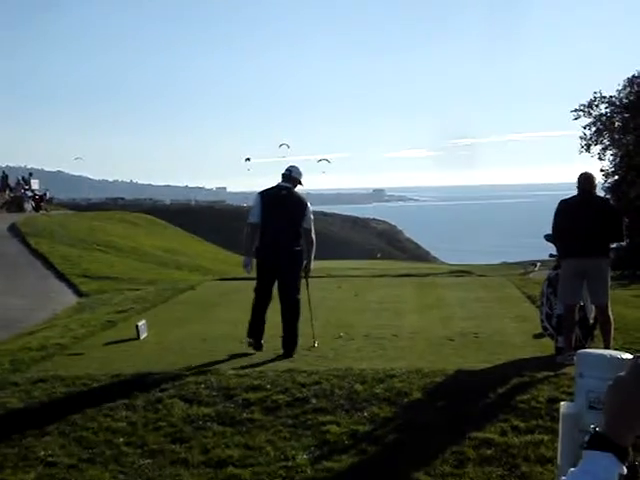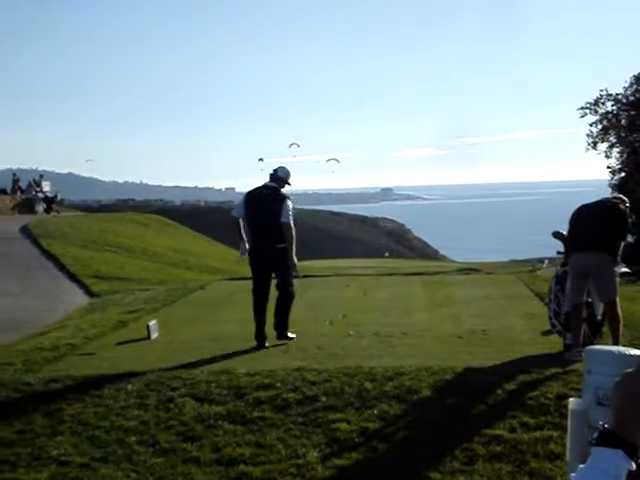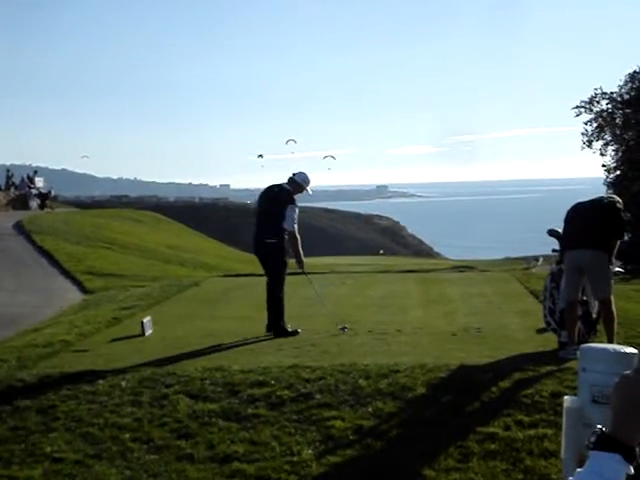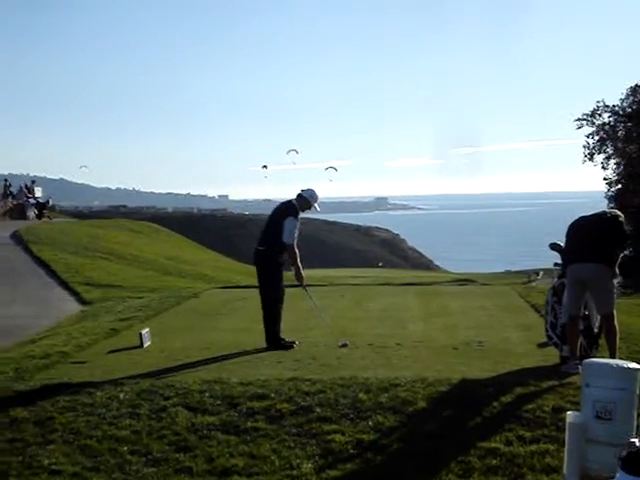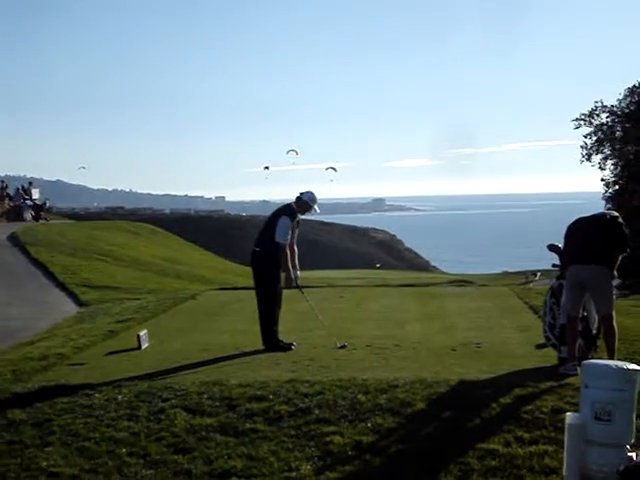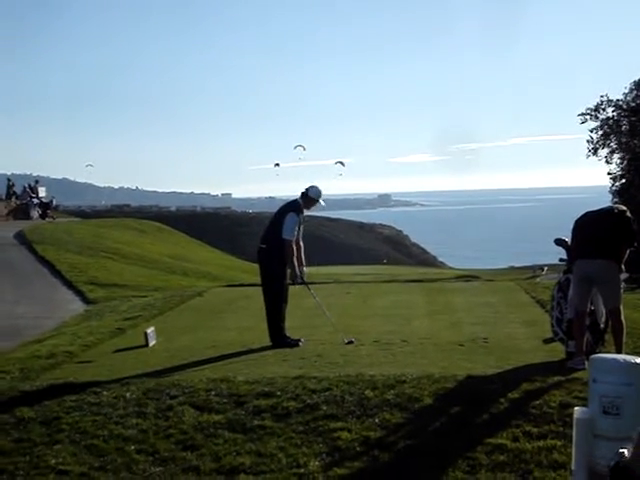
dt=0.7s
person 1, frame 1
left shoulder: (263, 197)
right shoulder: (302, 202)
left elbow: (253, 227)
right elbow: (309, 235)
left wrist: (248, 255)
right wrist: (309, 261)
left hip: (267, 254)
right hip: (293, 255)
left knee: (262, 297)
right knee: (290, 300)
left ankle: (256, 338)
right ankle: (289, 347)
person 1, frame 2
left shoulder: (249, 196)
right shoulder: (282, 199)
left elbow: (237, 217)
right elbow: (288, 228)
left wrist: (244, 242)
right wrist: (292, 255)
left hip: (256, 250)
right hip: (278, 251)
left knee: (259, 294)
right knee: (286, 290)
left ankle: (260, 337)
right ankle: (281, 330)
person 1, frame 3
left shoulder: (268, 191)
right shoulder: (289, 202)
left elbow: (259, 214)
right elbow: (292, 234)
right wrist: (299, 257)
left hip: (259, 243)
right hip: (274, 246)
left knee: (273, 282)
right knee: (276, 286)
left ankle: (272, 323)
right ankle: (278, 327)
person 1, frame 4
left shoulder: (286, 207)
right shoulder: (292, 215)
right elbow: (290, 247)
left wrist: (294, 265)
right wrist: (299, 271)
left hip: (268, 255)
right hip: (268, 257)
left knee: (275, 298)
right knee: (273, 299)
left ankle: (274, 337)
right ankle: (274, 340)
person 1, frame 5
left shoulder: (294, 217)
right shoulder: (286, 216)
left elbow: (292, 246)
right elbow: (283, 248)
left wrist: (296, 271)
right wrist: (289, 274)
left hip: (270, 259)
right hip: (264, 259)
left knee: (273, 300)
right knee: (270, 301)
left ankle: (272, 339)
right ankle: (271, 342)
person 1, frame 6
left shoulder: (298, 211)
right shoulder: (293, 213)
left elbow: (298, 242)
right elbow: (289, 245)
left wrist: (302, 267)
right wrist: (294, 270)
left hip: (275, 256)
right hip: (271, 256)
left knee: (279, 297)
right knee: (276, 298)
left ankle: (279, 335)
right ankle: (278, 338)
person 2, frame 1
left shoulder: (564, 206)
right shoulder: (607, 206)
left elbow: (556, 235)
right elbow: (618, 236)
left hip: (571, 260)
right hip: (598, 259)
left knee: (569, 308)
right knee: (603, 308)
left ankle: (568, 352)
right ankle: (608, 351)
person 2, frame 2
left shoulder: (582, 209)
right shoulder: (619, 209)
right elbow: (620, 237)
right wrist: (615, 259)
left hip: (576, 256)
right hip: (601, 257)
left knee: (576, 304)
right knee: (611, 303)
left ankle: (576, 348)
person 2, frame 3
left shoulder: (576, 208)
right shoulder: (613, 205)
right elbow: (617, 234)
right wrist: (610, 256)
left hip: (571, 253)
right hip: (596, 254)
left knee: (571, 302)
right knee: (605, 301)
left ankle: (572, 346)
person 2, frame 4
left shoulder: (578, 222)
right shoulder: (613, 219)
left elbow: (568, 248)
right elbow: (621, 244)
right wrist: (614, 268)
left hip: (574, 269)
right hip: (599, 269)
left knee: (573, 318)
right knee: (608, 318)
left ankle: (572, 363)
person 2, frame 5
left shoulder: (576, 224)
right shoulder: (613, 220)
left elbow: (565, 251)
right elbow: (620, 248)
right wrist: (612, 270)
left hip: (573, 270)
right hip: (599, 270)
left knee: (572, 318)
right knee: (607, 318)
left ankle: (571, 362)
person 2, frame 6
left shoulder: (583, 218)
right shoulder: (622, 215)
left elbow: (573, 245)
right elbow: (627, 243)
right wrist: (619, 264)
left hip: (581, 265)
right hip: (606, 264)
left knee: (579, 312)
right knee: (615, 312)
left ankle: (579, 357)
